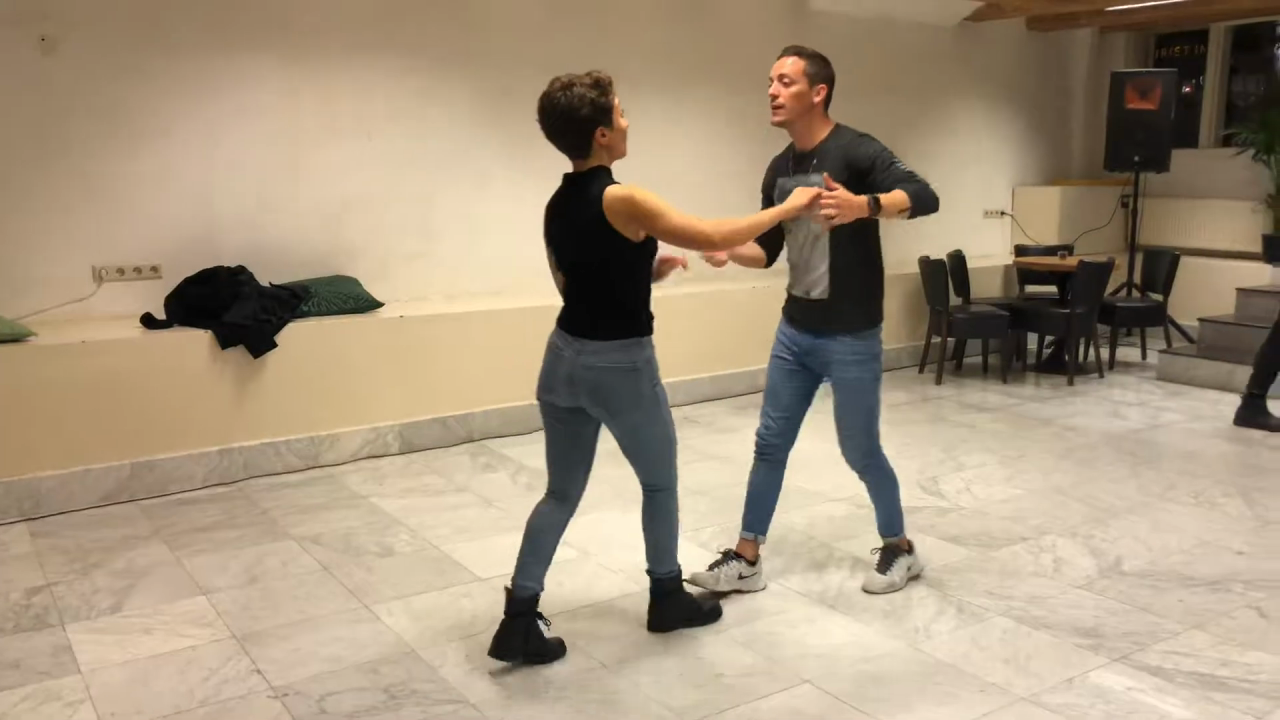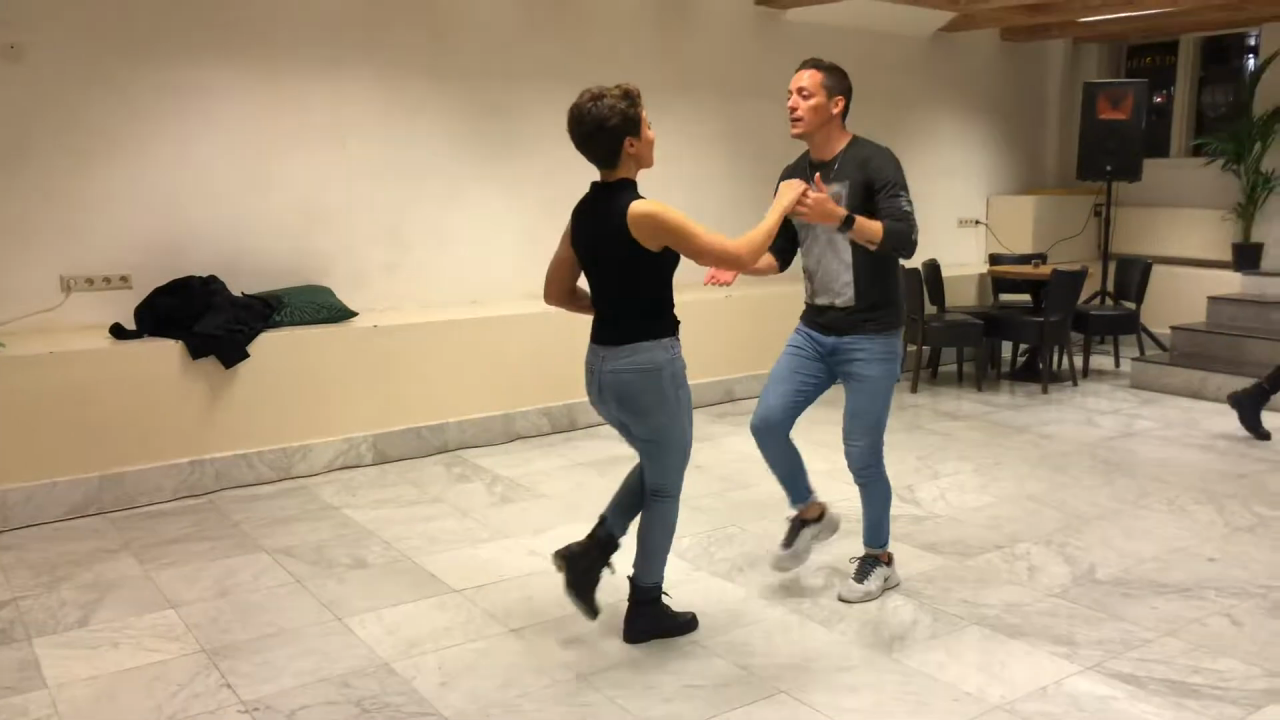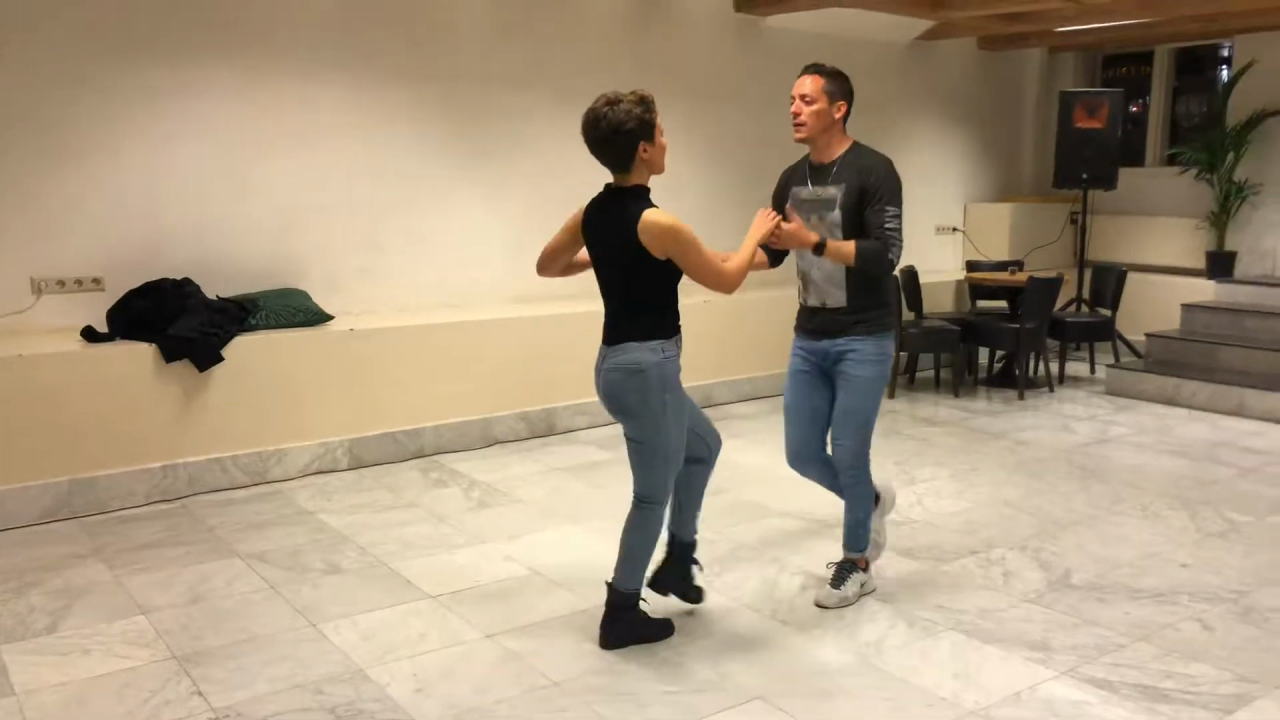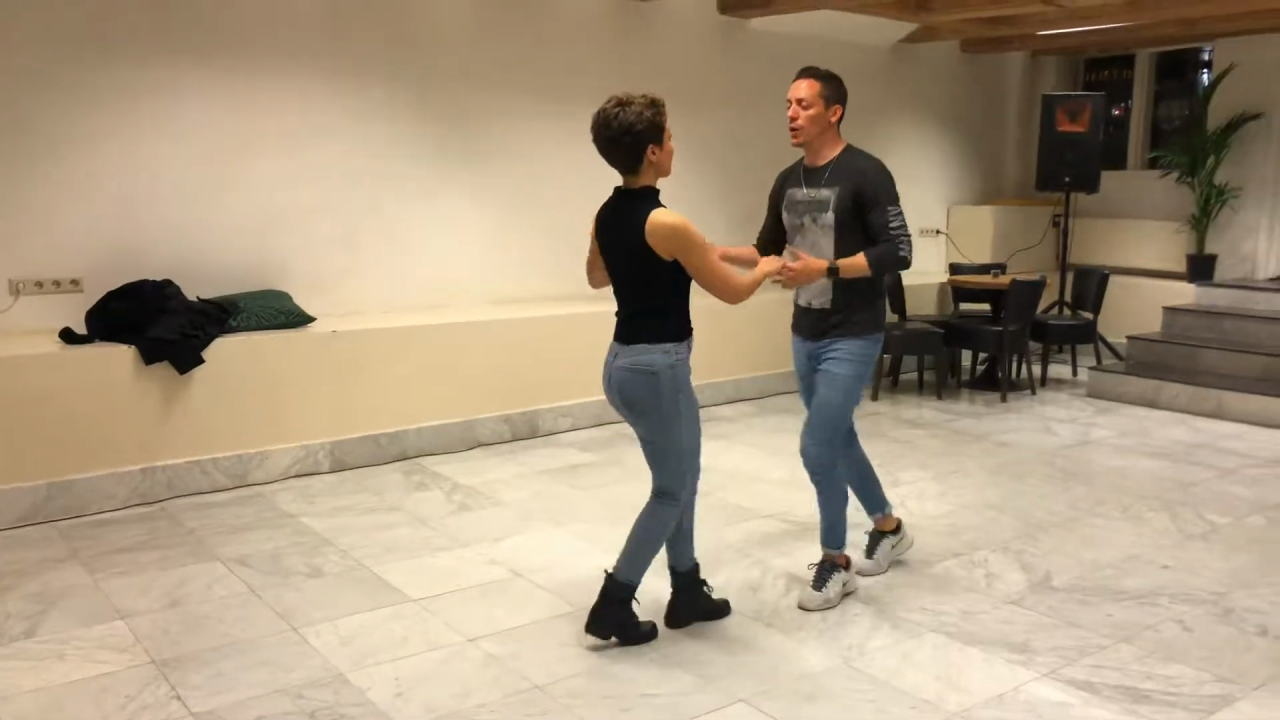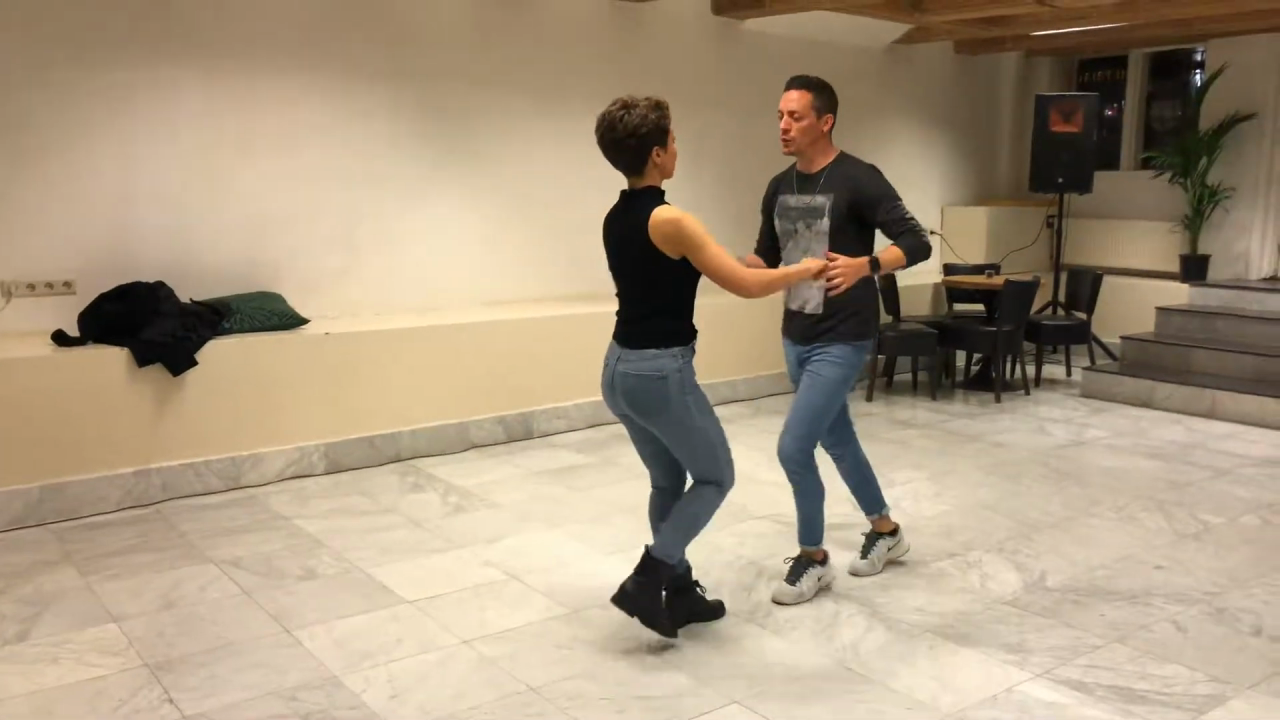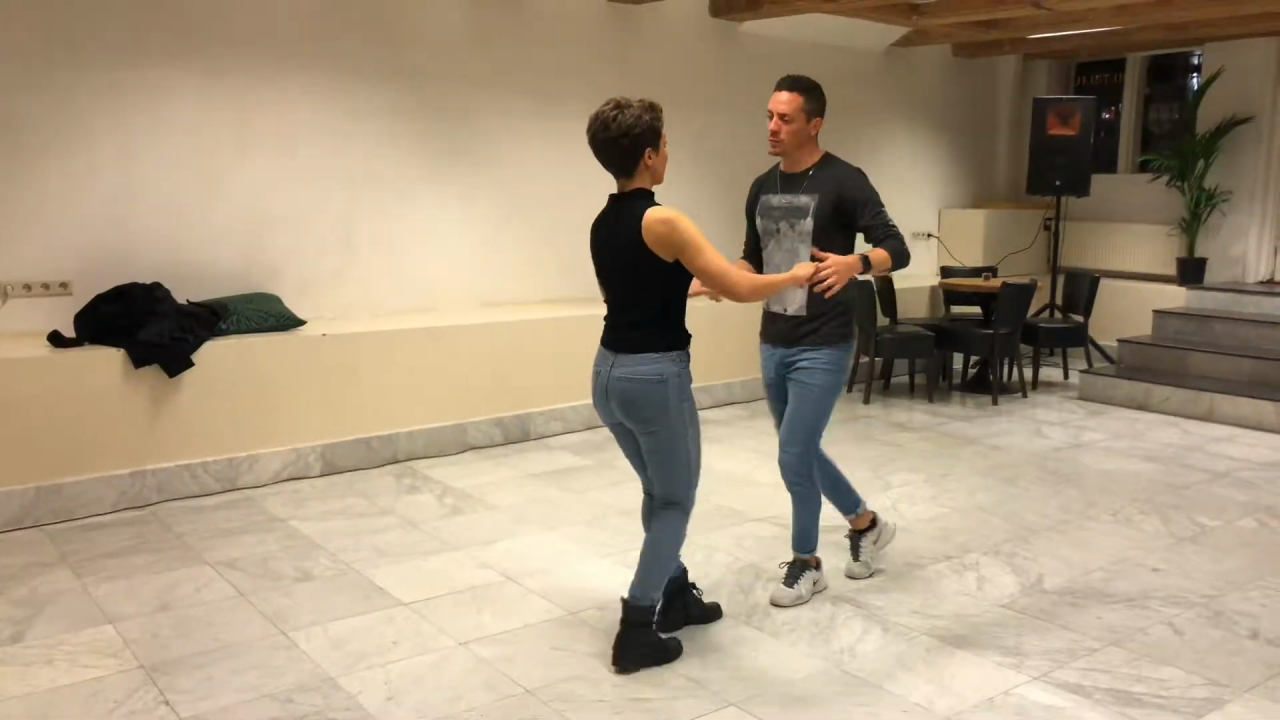
dt=0.2s
person 1, frame 1
left shoulder: (558, 207)
right shoulder: (620, 200)
right elbow: (718, 238)
left wrist: (643, 267)
right wrist: (791, 206)
left hip: (564, 358)
right hip: (620, 365)
left knee: (563, 490)
right knee: (659, 483)
left ankle: (520, 620)
right ankle: (667, 598)
person 1, frame 2
left shoulder: (584, 213)
right shoulder: (644, 215)
left elbow: (556, 291)
right elbow: (739, 256)
right wrist: (783, 204)
left hip: (603, 365)
right hip: (649, 367)
left knee: (656, 465)
right knee: (665, 487)
left ankle: (589, 553)
right ankle: (644, 608)
person 1, frame 3
left shoulder: (590, 213)
right shoulder: (657, 224)
left elbow: (548, 265)
right elbow: (725, 279)
right wrist: (756, 234)
left hip: (619, 361)
right hip: (647, 368)
left knee: (703, 447)
right knee: (654, 493)
left ankle: (676, 564)
right ankle: (621, 616)
person 1, frame 4
left shoulder: (607, 215)
right shoulder: (665, 223)
right elbow: (732, 291)
right wrist: (767, 267)
left hip: (623, 363)
right hip: (656, 369)
left knee: (675, 482)
right knee: (675, 492)
left ankle: (687, 593)
right ankle: (612, 605)
person 1, frame 5
left shoulder: (616, 218)
right shoulder: (668, 220)
right elbow: (746, 285)
left wrist: (691, 264)
right wrist: (802, 270)
left hip: (620, 369)
right hip: (660, 373)
left knee: (668, 481)
right knee: (715, 477)
left ankle: (680, 592)
right ankle: (646, 579)
person 1, frame 6
left shoulder: (602, 224)
right shoulder: (663, 222)
right elbow: (739, 288)
left wrist: (679, 282)
right wrist: (793, 276)
left hip: (608, 372)
right hip: (654, 376)
left knee: (659, 490)
right knee: (676, 503)
left ankle: (677, 595)
right ankle: (637, 631)
person 2, frame 1
left shoulder: (857, 150)
right shoulder: (779, 169)
left elbow: (925, 199)
left wrist: (863, 205)
right wrist: (732, 251)
left hip: (852, 336)
right hip: (796, 330)
left knee: (859, 451)
right knee: (770, 442)
left ankle: (899, 549)
right ankle: (746, 558)
person 2, frame 2
left shoulder: (875, 163)
right shoulder: (791, 177)
left elbow: (904, 241)
right elbow: (782, 254)
left wrist: (839, 217)
right wrist: (741, 266)
left hip: (872, 337)
right hip: (814, 332)
left knee: (862, 455)
right knee: (767, 423)
left ankle: (878, 558)
right ankle: (809, 514)
person 2, frame 3
left shoulder: (873, 170)
right shoulder: (790, 179)
left elbow: (885, 254)
right elbow: (772, 254)
left wrist: (814, 242)
left hip: (864, 338)
right hip: (808, 338)
left knee: (848, 454)
right knee: (802, 455)
left ankle: (854, 564)
right ankle: (868, 501)
person 2, frame 4
left shoulder: (865, 173)
right shoulder: (786, 182)
left elbow: (896, 253)
right elbow: (766, 253)
left wrist: (825, 270)
right wrist: (721, 254)
left hip: (853, 337)
right hip: (805, 336)
left knee: (816, 449)
right knee: (835, 440)
left ankle: (836, 564)
right ankle: (889, 528)
person 2, frame 5
left shoulder: (860, 180)
right shoulder: (777, 188)
left elbow: (917, 244)
right elbow: (765, 259)
left wrist: (866, 265)
left hip: (841, 343)
right hip: (795, 340)
left knee: (792, 447)
right knee: (836, 439)
left ankle: (811, 559)
right ankle: (886, 530)
person 2, frame 6
left shoulder: (846, 182)
right shoulder: (763, 187)
left elbow: (898, 252)
left wrist: (854, 262)
left hip: (823, 349)
right hip: (773, 345)
left knee: (793, 458)
right knee: (800, 453)
left ankle: (807, 562)
right ankle: (867, 523)
